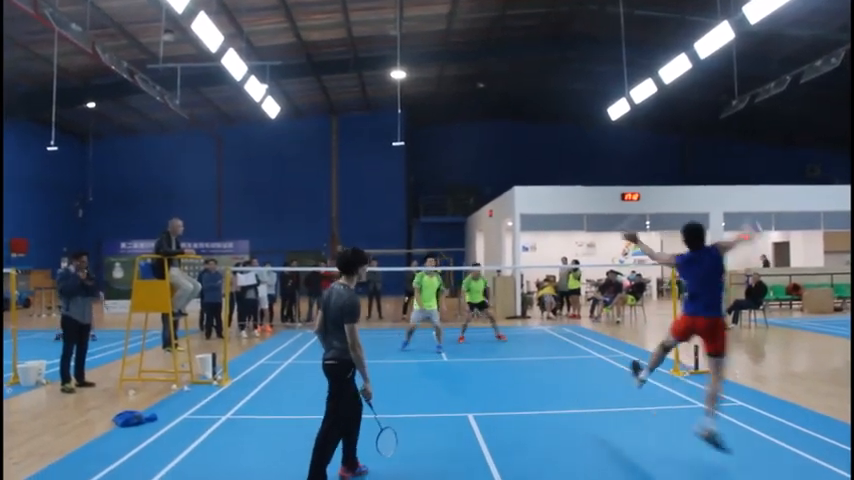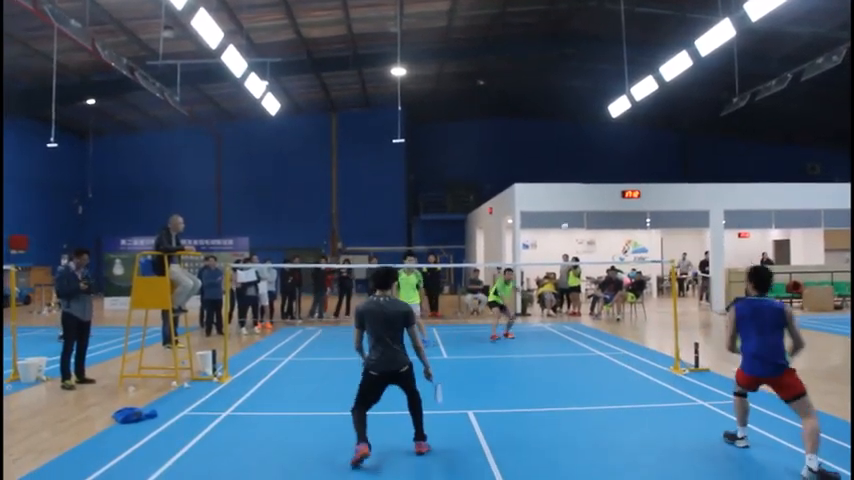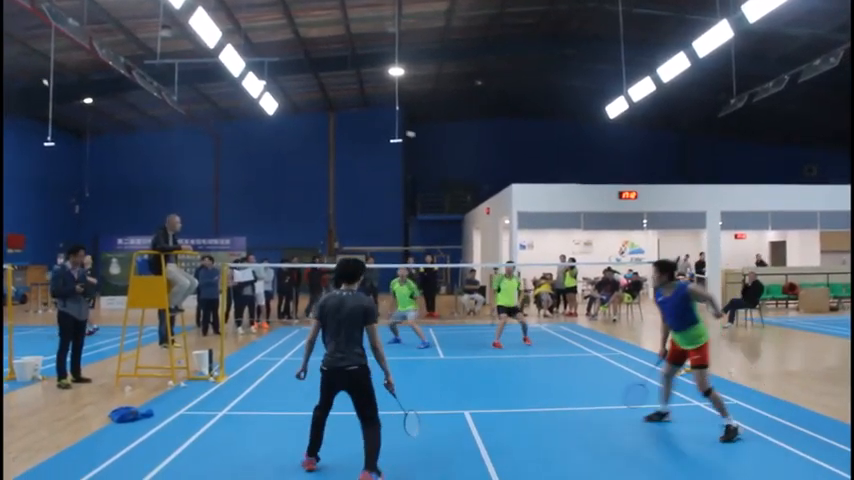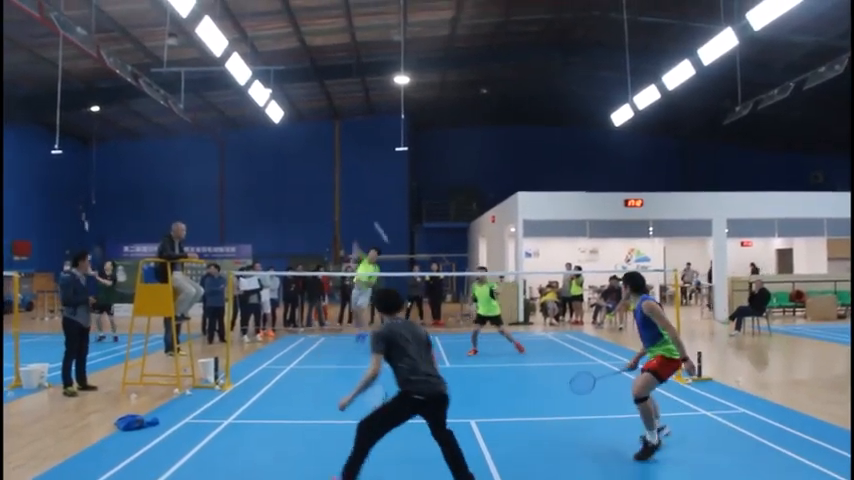
dt=0.7s
person 1, frame 1
left shoulder: (330, 291)
right shoulder: (350, 299)
left elbow: (318, 329)
right elbow: (354, 345)
right wrist: (366, 380)
left hip: (331, 361)
right hip: (341, 365)
left knee: (354, 410)
right knee: (333, 423)
person 1, frame 2
left shoulder: (363, 308)
right shoulder: (405, 308)
left elbow: (357, 344)
right elbow: (416, 343)
left wrist: (366, 359)
right wrist: (427, 366)
left hip: (375, 369)
right hip: (401, 367)
left knee: (359, 408)
right knee: (414, 400)
left ankle: (362, 445)
right ankle: (420, 442)
person 1, frame 3
left shoulder: (326, 301)
right shoulder: (366, 304)
left elbow: (311, 338)
right elbow: (375, 345)
left wrist: (304, 365)
right wrist: (388, 374)
left hip: (329, 368)
right hip: (355, 369)
left knee: (321, 410)
right knee: (370, 421)
left ankle: (310, 457)
person 1, frame 4
left shoulder: (382, 333)
right shoulder: (419, 330)
left elbow: (374, 372)
left wrist: (350, 398)
left hip: (414, 395)
right hip: (439, 392)
left knee: (366, 431)
right knee: (442, 434)
person 2, frame 1
left shoulder: (680, 261)
right shoulder: (716, 251)
left elbow: (654, 256)
right elbow: (738, 240)
left wrist: (637, 242)
right wrist: (747, 235)
left hip: (690, 318)
right hip: (713, 321)
left knee: (667, 343)
right knee: (716, 375)
left ankle: (643, 374)
right ankle: (707, 426)
person 2, frame 2
left shoulder: (737, 308)
right shoulder: (782, 309)
left elbow: (730, 345)
right elbow: (799, 343)
left hip: (751, 368)
right hip: (779, 370)
left knee: (739, 391)
right knee: (809, 415)
left ankle: (741, 436)
person 2, frame 3
left shoulder: (686, 290)
right shoulder: (657, 296)
left elbow: (708, 297)
left wrist: (717, 310)
right wrist: (663, 346)
left hip: (696, 342)
right hip: (678, 342)
left knee: (703, 387)
right knee: (667, 375)
left ankle: (730, 424)
right ankle: (664, 411)
person 2, frame 4
left shoulder: (647, 304)
right shoulder: (639, 306)
left elbow: (670, 330)
left wrist: (685, 358)
right wrist: (636, 358)
left hip: (667, 355)
right hip: (658, 354)
left knee: (638, 391)
right knee: (642, 388)
left ankle: (652, 441)
right ankle: (658, 428)
person 3, frame 1
left shoulder: (87, 274)
right shoulder: (64, 274)
left elbow: (95, 293)
right elbow: (63, 291)
left wrist: (90, 284)
right wrist: (78, 279)
left hip: (86, 317)
right hip: (70, 317)
left knee: (82, 349)
right knee: (68, 350)
left ankle: (80, 379)
right ankle: (65, 382)
person 3, frame 2
left shoulder: (85, 272)
right shoulder: (64, 272)
left elbow: (91, 289)
right elbow: (60, 292)
left wrist: (89, 288)
right wrist: (78, 288)
left hip: (85, 314)
right hip: (70, 314)
left knee: (83, 346)
right knee: (68, 347)
left ankle: (80, 375)
right ankle: (65, 379)
person 3, frame 3
left shoulder: (82, 272)
right shoulder: (60, 271)
left elbow: (89, 290)
right elbow: (54, 292)
left wrist: (87, 289)
right wrist: (73, 289)
left hip: (81, 313)
right hip: (66, 313)
left knee: (78, 346)
right knee: (64, 346)
left ankle: (76, 374)
right ankle: (61, 378)
person 3, frame 4
left shoulder: (83, 278)
right shoulder: (67, 278)
right elbow: (66, 300)
left wrist: (91, 300)
right wrist: (86, 300)
left hip: (83, 320)
right hip: (72, 320)
left knee: (82, 353)
right knee: (71, 353)
left ankle: (82, 382)
right ankle: (67, 386)
person 4, frame 1
left shoulder: (176, 239)
right shoulder: (163, 238)
left elbow: (176, 254)
right elbow: (165, 252)
left wrist: (186, 253)
right wrist: (183, 251)
left hip: (176, 269)
right hip: (165, 271)
left knee: (197, 287)
right knee: (187, 287)
left ankle: (179, 308)
right ankle: (174, 309)
person 4, frame 2
left shoulder: (176, 236)
right shoulder: (163, 235)
left elbow: (176, 250)
right elbow: (165, 248)
left wrist: (186, 249)
right wrist: (183, 248)
left hip: (176, 266)
right hip: (165, 267)
left knee: (196, 283)
right knee: (187, 284)
left ankle: (179, 305)
right ankle: (173, 306)
person 4, frame 3
left shoulder: (173, 236)
right shoulder: (160, 234)
left elbow: (173, 249)
right elbow: (161, 248)
left wrist: (182, 248)
right wrist: (180, 247)
left hip: (172, 265)
right hip: (161, 267)
left knee: (193, 283)
right knee: (184, 283)
left ankle: (175, 304)
right ankle: (170, 305)
person 4, frame 4
left shoulder: (179, 243)
right shoulder: (166, 241)
left elbow: (179, 257)
right elbow: (168, 255)
left wrist: (189, 257)
right wrist: (186, 255)
left hip: (178, 273)
right hip: (168, 274)
left knee: (199, 291)
right knee: (190, 291)
left ankle: (181, 312)
right ankle: (176, 314)
